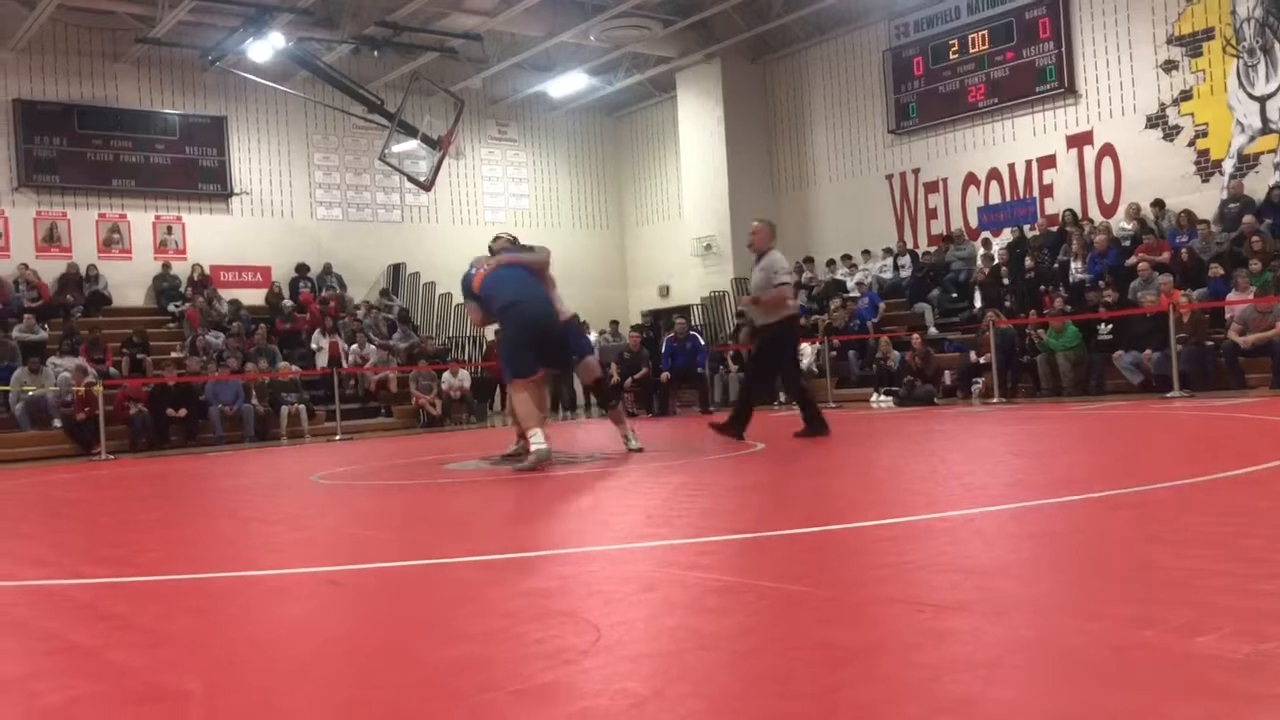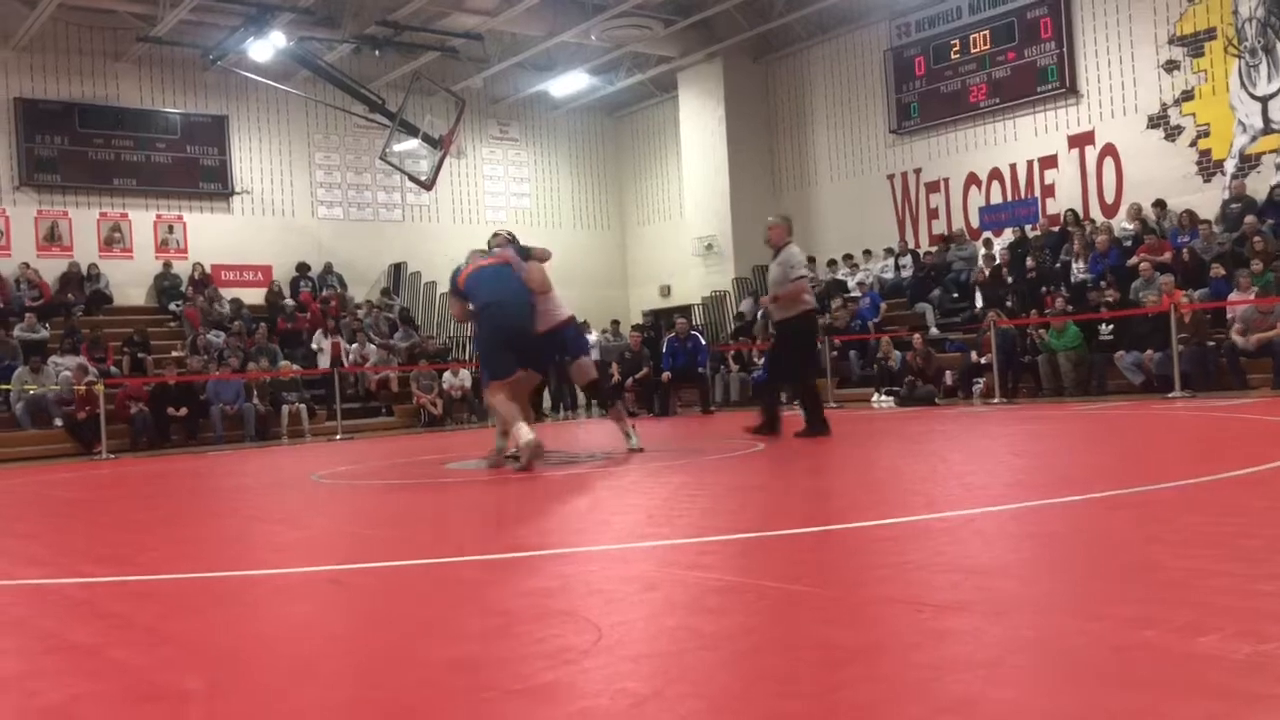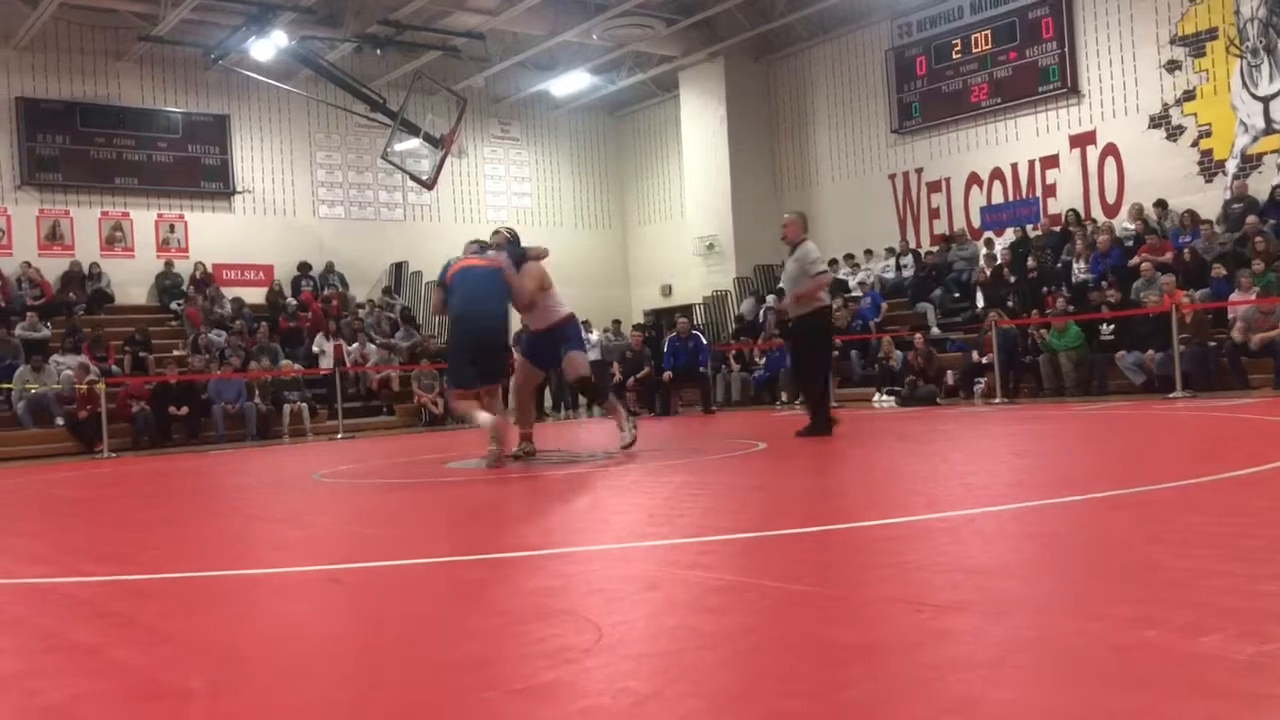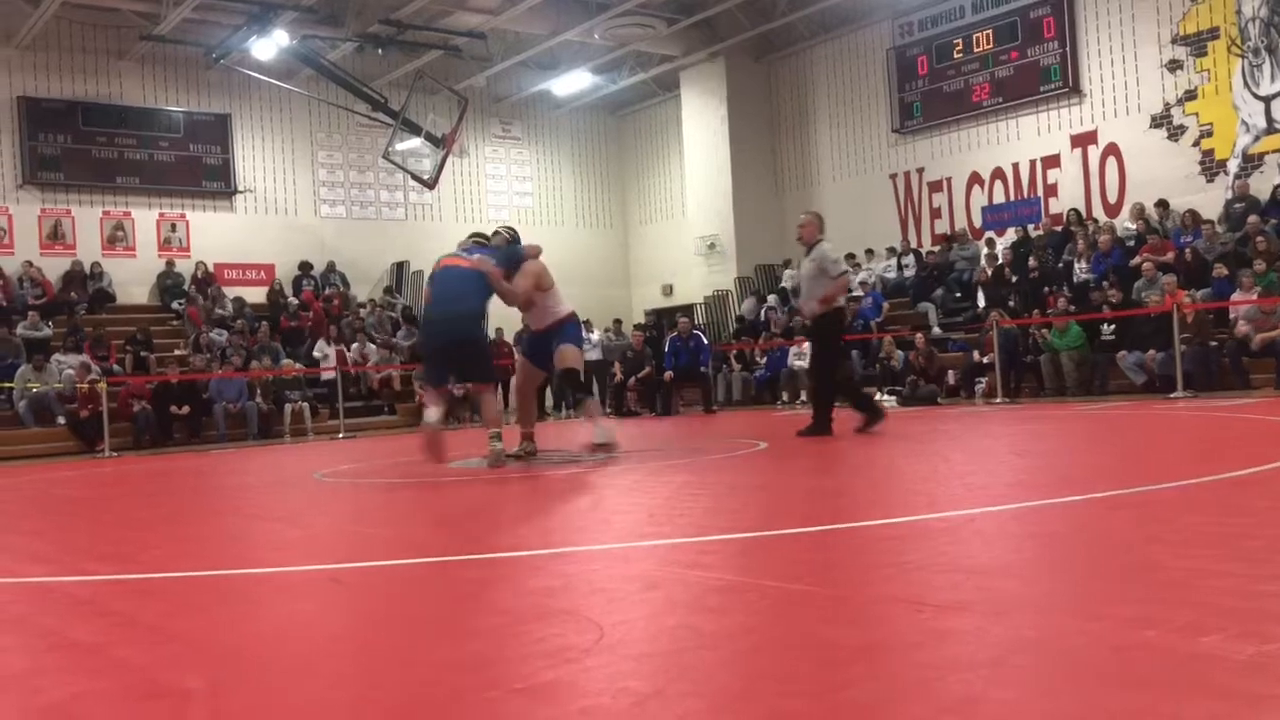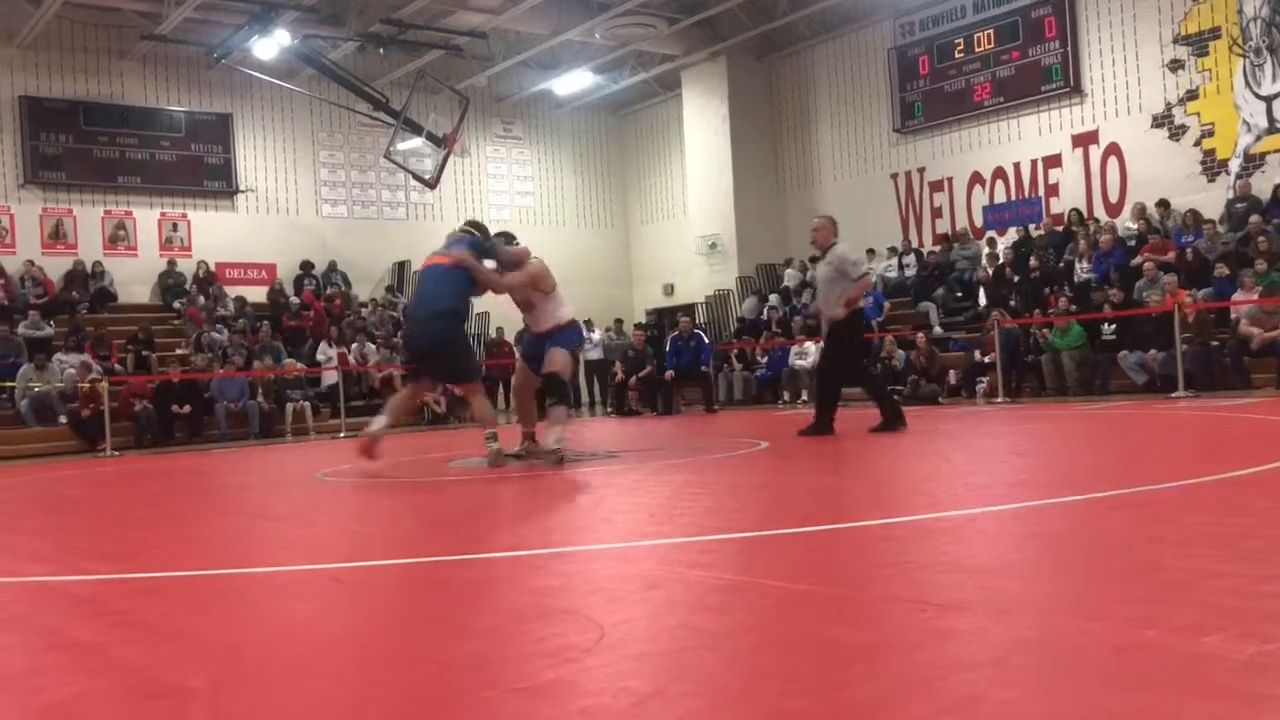
dt=0.1s
person 1, frame 1
left shoulder: (470, 276)
left elbow: (478, 319)
left hip: (517, 319)
right hip: (547, 318)
left knee: (519, 388)
right knee: (537, 381)
left ankle: (539, 448)
right ankle: (536, 442)
person 1, frame 2
left shoulder: (460, 272)
right shoulder: (509, 258)
left elbow: (458, 315)
left hip: (492, 321)
right hip: (523, 318)
left knee: (496, 391)
right knee: (518, 387)
left ankle: (527, 440)
right ankle: (503, 444)
person 1, frame 3
left shoulder: (452, 265)
right shoulder: (503, 257)
left elbow: (437, 307)
left hip: (462, 328)
right hip: (495, 327)
left knee: (459, 398)
right knee: (490, 392)
left ankle: (491, 424)
right ankle: (496, 449)
person 1, frame 4
left shoulder: (442, 261)
right shoulder: (492, 255)
left elbow: (428, 298)
left hip: (433, 331)
right hip: (467, 329)
left knee: (436, 389)
right knee: (485, 389)
left ankle: (433, 420)
right ankle: (496, 449)
person 1, frame 5
left shoulder: (435, 256)
right shoulder: (472, 246)
right elbow: (517, 256)
left hip: (416, 329)
right hip: (447, 329)
left knee: (413, 388)
right knee: (475, 390)
left ankle: (376, 429)
right ankle: (494, 449)
person 2, frame 1
left shoulder: (534, 268)
left elbow: (544, 257)
left wrist: (508, 259)
left hip: (567, 329)
left knee: (598, 385)
left ankle: (627, 435)
right ankle: (522, 443)
person 2, frame 2
left shoulder: (532, 269)
left wrist: (513, 260)
left hip: (564, 330)
right hip: (538, 335)
left knee: (593, 387)
left ankle: (628, 431)
person 2, frame 3
left shoulder: (530, 269)
right shoulder: (512, 271)
left elbow: (522, 300)
left hip: (563, 329)
right hip: (539, 334)
left knee: (581, 383)
right knee: (521, 389)
left ankle: (625, 424)
right ankle: (525, 443)
person 2, frame 4
left shoulder: (531, 267)
left elbow: (514, 297)
left wrist: (493, 274)
left hip: (565, 326)
right hip: (539, 332)
left knee: (568, 377)
right knee: (522, 387)
left ankle: (601, 430)
right ankle: (527, 442)
person 2, frame 5
left shoulder: (532, 267)
right shoulder: (513, 271)
left hip: (563, 333)
right hip: (540, 335)
left knee: (552, 381)
right knee: (520, 390)
left ankle: (554, 445)
right ankle: (528, 442)
person 3, frame 1
left shoulder: (775, 260)
right shoulder: (761, 263)
left elbow: (784, 293)
left wrist: (754, 301)
left hip: (781, 327)
right hip: (766, 328)
left knee: (790, 380)
right knee: (754, 377)
left ankle: (815, 423)
right ankle: (737, 424)
person 3, frame 2
left shoulder: (791, 254)
right shoulder: (778, 257)
left elbow: (800, 286)
left wrist: (771, 299)
right wrist: (769, 305)
left hip: (800, 321)
right hip: (787, 322)
left knee: (800, 374)
right knee: (775, 373)
left ankle: (817, 423)
right ankle: (769, 423)
person 3, frame 3
left shoulder: (807, 251)
right shoulder: (794, 254)
left elbow: (822, 281)
left wrist: (795, 299)
right wrist: (787, 306)
left hip: (813, 318)
right hip: (802, 319)
left knee: (810, 372)
right knee: (804, 372)
left ankle: (820, 422)
right ankle: (821, 419)
person 3, frame 4
left shoulder: (824, 252)
right shoulder: (809, 256)
left elbow: (844, 280)
left wrist: (820, 303)
right wrist: (802, 307)
left hip: (828, 318)
right hip: (820, 320)
left knee: (821, 371)
right knee: (831, 372)
left ankle: (820, 423)
right ankle: (870, 411)
person 3, frame 5
left shoulder: (841, 254)
right shoulder: (824, 259)
left elbow: (865, 281)
left wrist: (845, 306)
right wrist: (816, 311)
left hip: (847, 320)
right hip: (837, 323)
left knee: (828, 371)
right knee: (857, 372)
left ankle: (823, 422)
right ankle: (892, 415)
